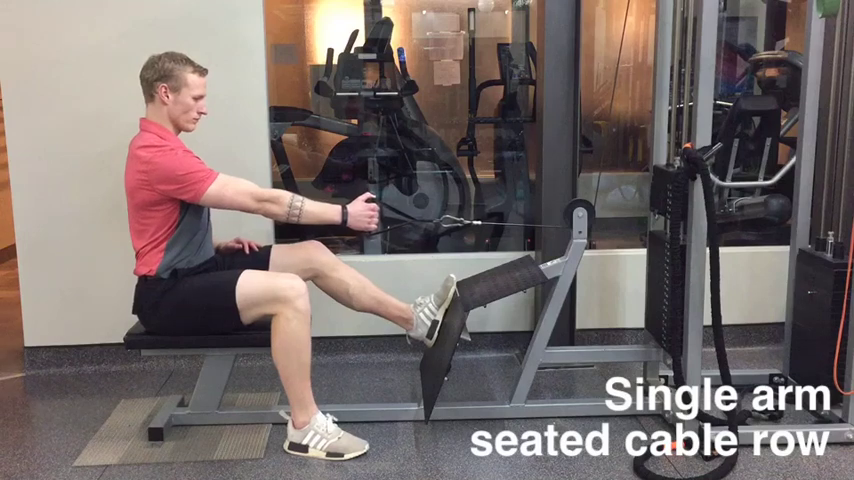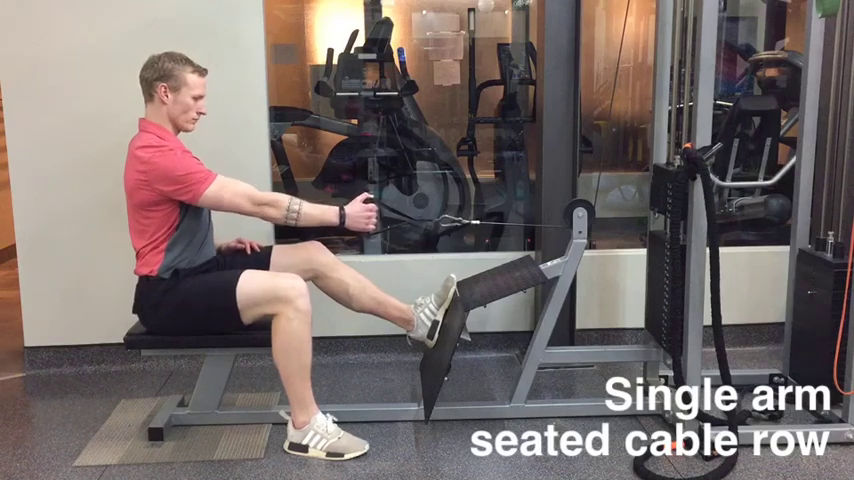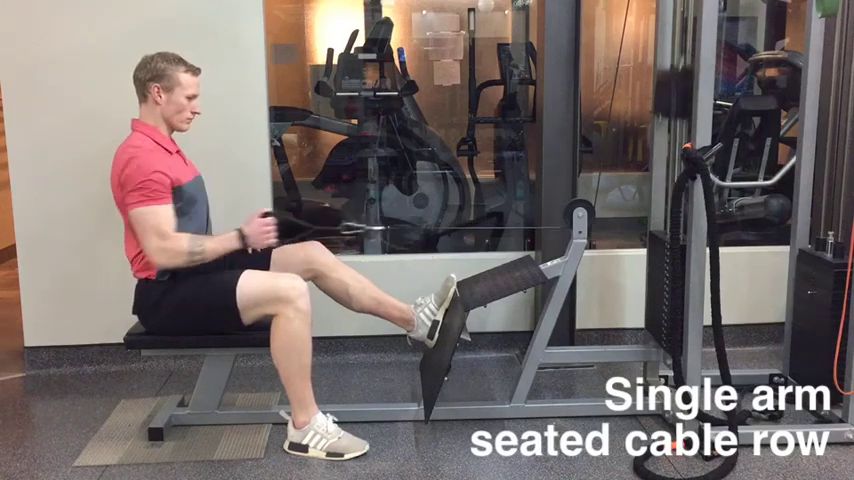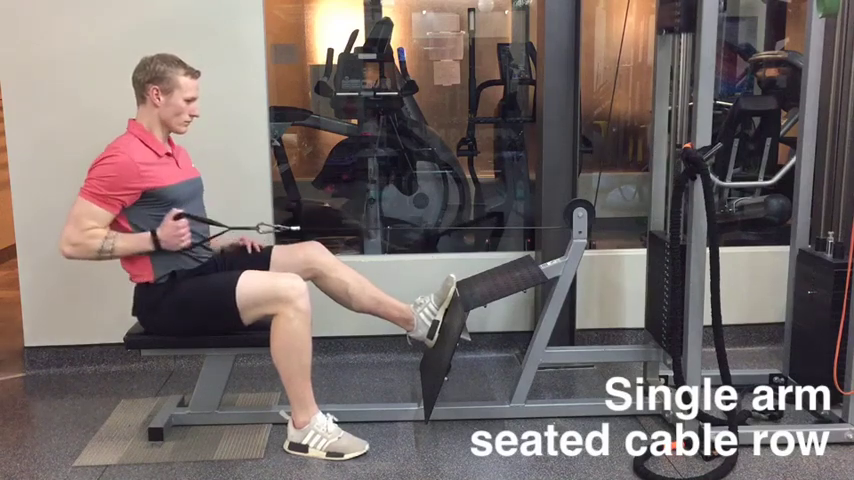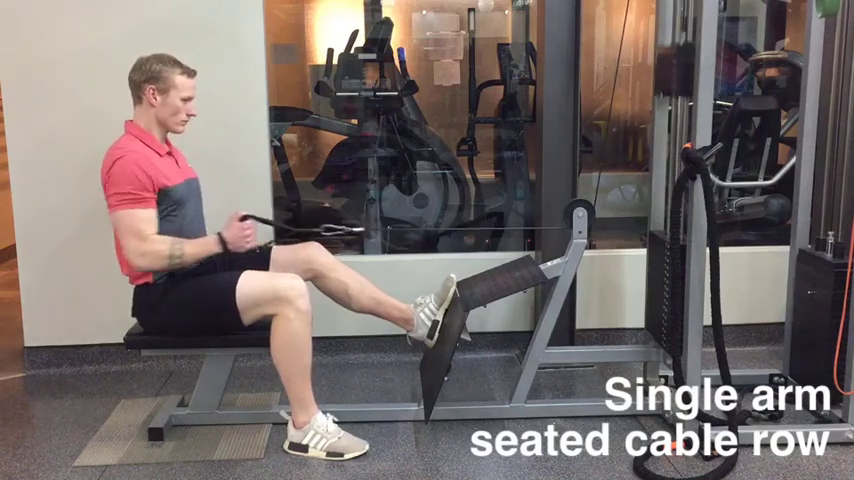
dt=0.5s
person 1, frame 1
left shoulder: (159, 146)
right shoulder: (158, 156)
right elbow: (260, 200)
left wrist: (218, 246)
right wrist: (343, 214)
left hip: (193, 270)
right hip: (168, 294)
left knee: (312, 255)
right knee: (290, 292)
left ankle: (414, 319)
right ankle: (305, 426)
person 1, frame 2
left shoulder: (158, 145)
right shoulder: (159, 156)
right elbow: (259, 202)
left wrist: (221, 246)
right wrist: (341, 215)
left hip: (194, 269)
right hip: (169, 293)
left knee: (312, 255)
right knee: (290, 291)
left ankle: (414, 320)
right ankle: (305, 426)
person 1, frame 3
left shoulder: (159, 147)
right shoulder: (141, 157)
right elbow: (164, 252)
left wrist: (235, 241)
right wrist: (241, 238)
left hip: (192, 274)
right hip: (168, 294)
left knee: (311, 255)
right knee: (290, 292)
left ankle: (415, 321)
right ankle: (305, 426)
person 1, frame 4
left shoulder: (171, 150)
right shoulder: (123, 160)
right elbow: (74, 240)
left wrist: (223, 244)
right wrist: (156, 239)
left hip: (201, 269)
right hip: (167, 295)
left knee: (311, 255)
right knee: (289, 291)
left ankle: (414, 320)
right ankle: (304, 426)
person 1, frame 5
left shoulder: (163, 149)
right shoulder: (130, 159)
right elbow: (142, 254)
left wrist: (227, 242)
right wrist: (220, 242)
left hip: (196, 272)
right hip: (166, 295)
left knee: (311, 255)
right knee: (290, 292)
left ankle: (414, 321)
right ankle: (306, 426)
